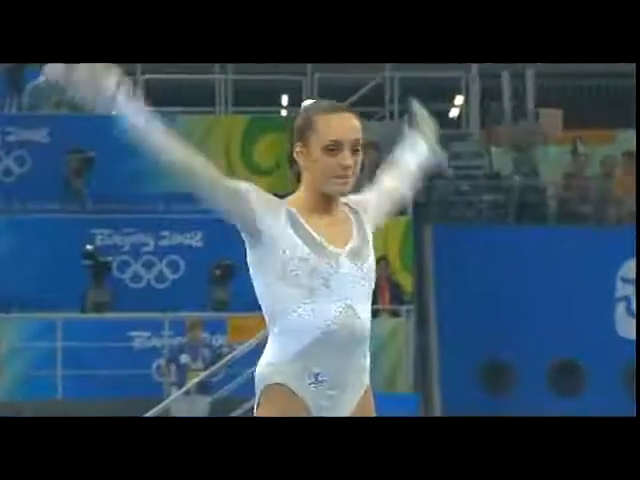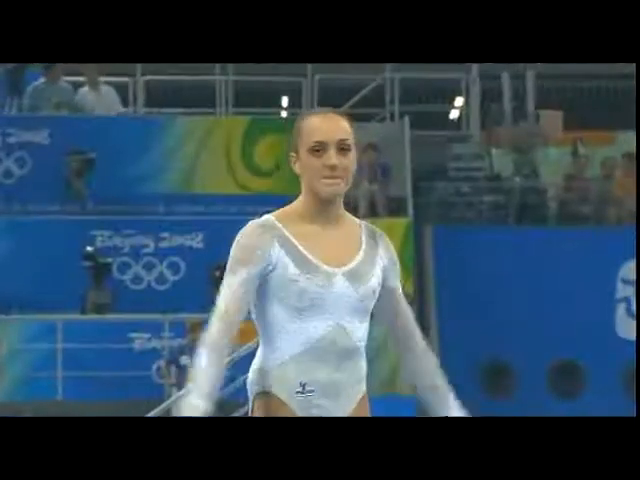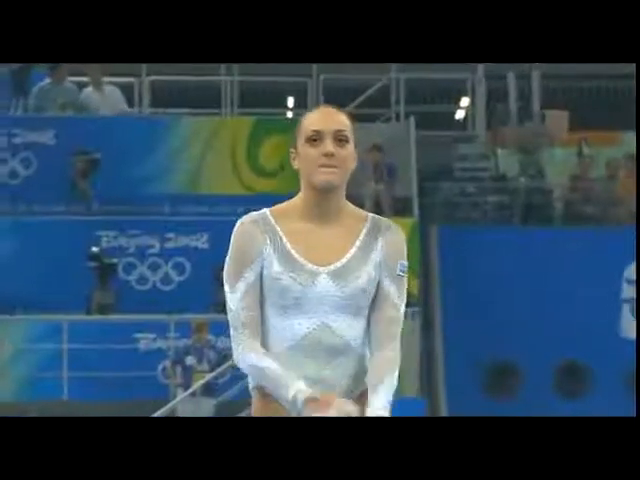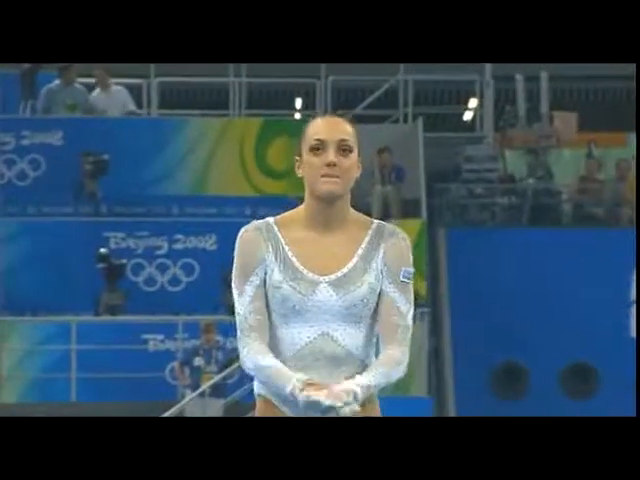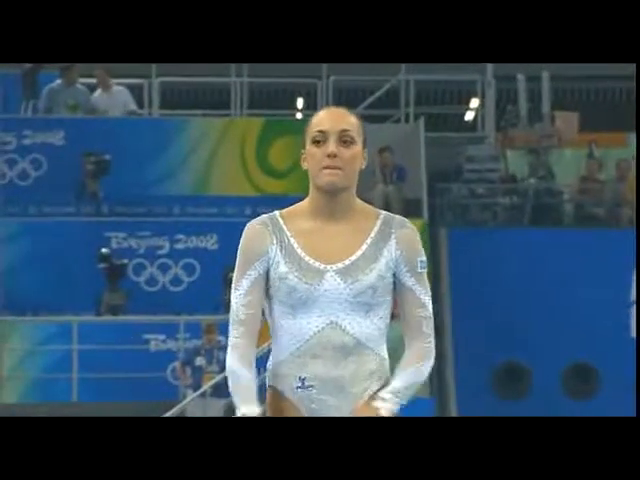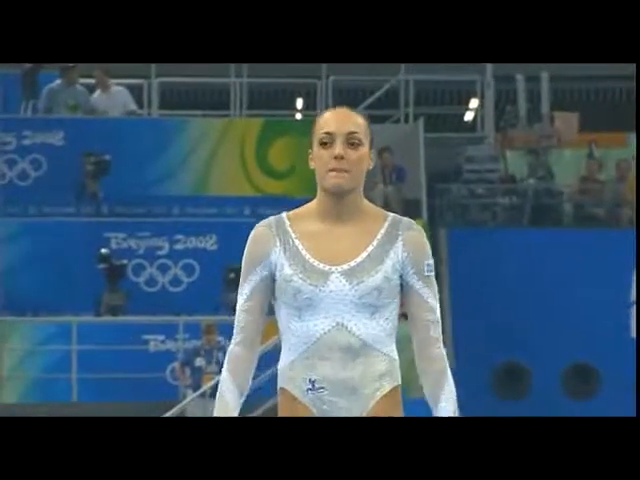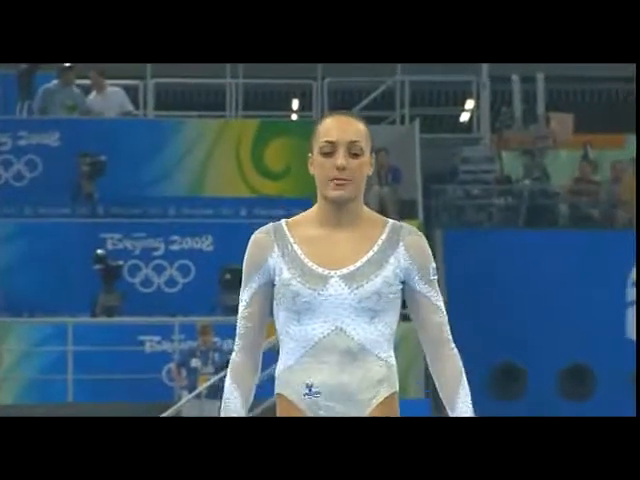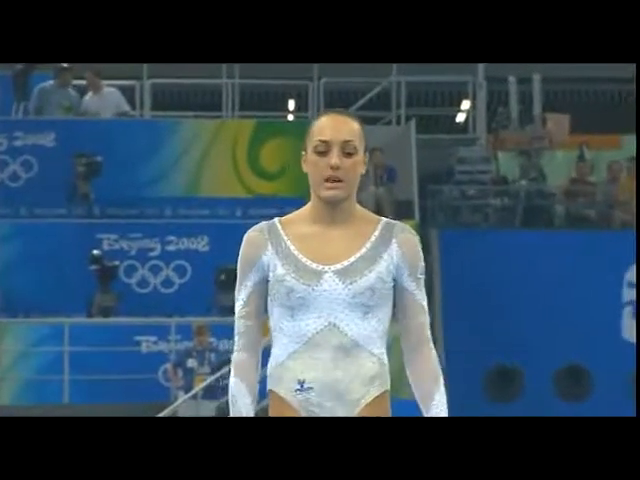
dt=0.2s
person 1, frame 1
left shoulder: (358, 216)
right shoulder: (262, 214)
left elbow: (394, 182)
left wrist: (420, 144)
left hip: (356, 402)
right hip: (291, 401)
person 1, frame 2
left shoulder: (375, 244)
right shoulder: (262, 237)
left elbow: (409, 339)
right elbow: (220, 331)
left wrist: (448, 408)
right wrist: (193, 409)
left hip: (350, 408)
right hip: (279, 407)
person 1, frame 3
left shoulder: (385, 238)
right shoulder: (254, 232)
left elbow: (388, 345)
right elbow: (244, 346)
left wrist: (378, 410)
right wrist: (305, 396)
left hip: (351, 407)
right hip: (278, 405)
person 1, frame 4
left shoulder: (389, 245)
right shoulder: (258, 240)
left elbow: (396, 351)
right elbow: (251, 348)
left wrist: (351, 392)
right wrist: (301, 387)
left hip: (355, 410)
right hip: (284, 409)
person 1, frame 5
left shoulder: (398, 236)
right shoulder: (263, 235)
left elbow: (422, 342)
right elbow: (241, 339)
left wrist: (386, 404)
right wrist: (248, 411)
left hip: (368, 409)
right hip: (290, 407)
person 1, frame 6
left shoulder: (405, 238)
right shoulder: (270, 238)
left elbow: (429, 344)
right elbow: (243, 344)
left wrist: (447, 415)
right wrist: (223, 416)
left hip: (378, 409)
right hip: (299, 409)
person 1, frame 7
left shoulder: (405, 244)
right shoulder: (269, 243)
left elbow: (440, 346)
right elbow: (246, 350)
left wrist: (463, 414)
right wrist: (231, 414)
left hip: (377, 411)
right hip: (298, 410)
person 1, frame 8
left shoulder: (398, 241)
right shoulder: (262, 242)
left elbow: (420, 346)
right elbow: (244, 349)
left wrist: (437, 416)
right wrist: (242, 417)
left hip: (368, 409)
right hip: (290, 409)
